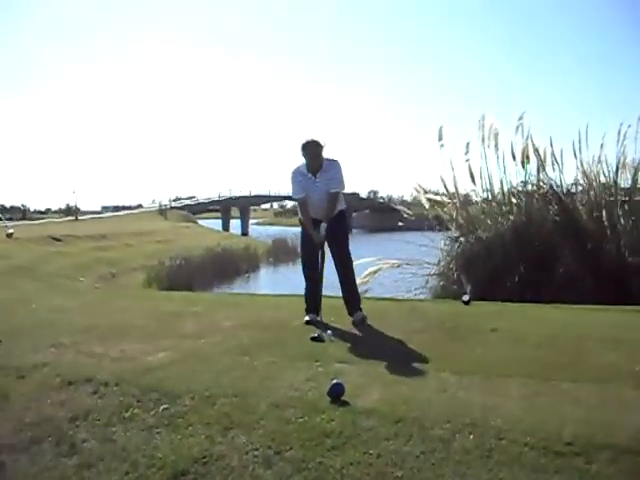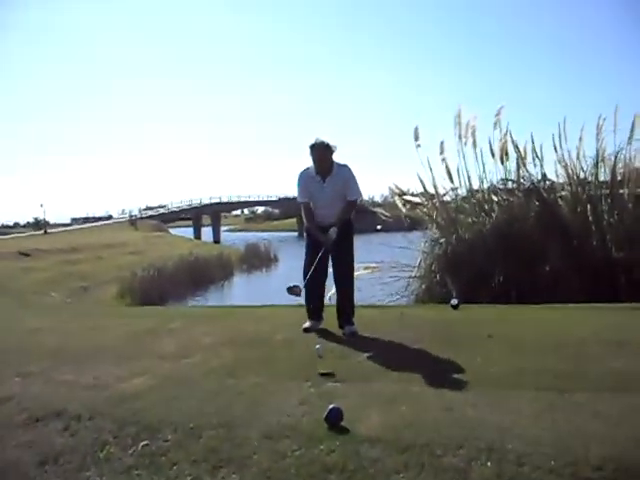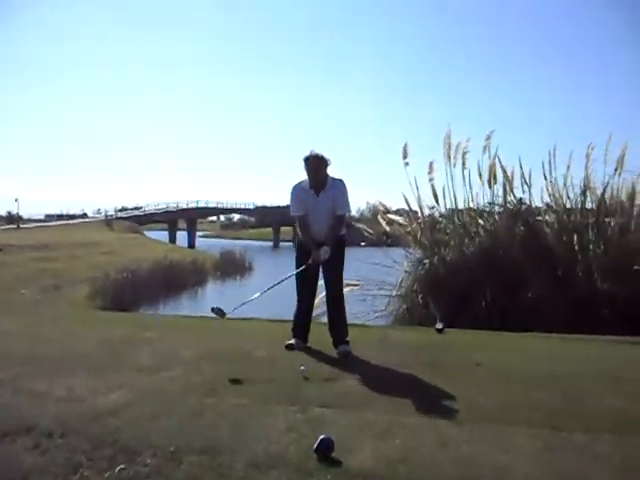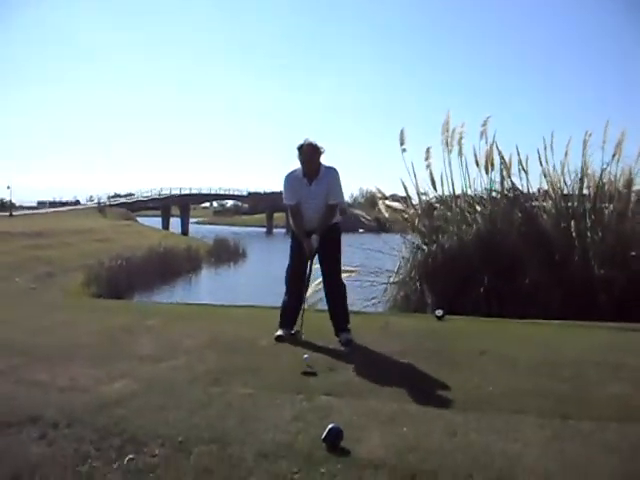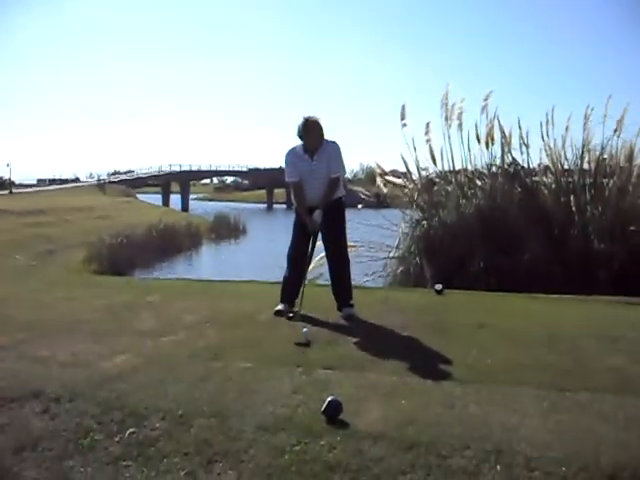
dt=0.7s
person 1, frame 1
left shoulder: (334, 166)
right shoulder: (297, 174)
left elbow: (334, 197)
right elbow: (302, 205)
left wrist: (324, 225)
right wrist: (313, 232)
left hip: (336, 218)
right hip: (310, 220)
left knee: (344, 263)
right knee: (309, 267)
left ankle: (355, 309)
right ankle: (312, 311)
person 1, frame 2
left shoulder: (345, 172)
right shoulder: (304, 176)
left elbow: (352, 202)
right elbow: (305, 208)
left wrist: (335, 227)
right wrist: (319, 234)
left hip: (342, 226)
right hip: (315, 228)
left knee: (344, 274)
right knee: (311, 271)
left ankle: (347, 322)
right ankle: (314, 317)
person 1, frame 3
left shoulder: (338, 186)
right shoulder: (298, 190)
left elbow: (339, 220)
right elbow: (301, 223)
left wrist: (326, 248)
right wrist: (313, 250)
left hip: (334, 242)
right hip: (307, 243)
left knee: (334, 290)
right knee: (304, 289)
left ankle: (341, 340)
right ankle: (299, 336)
person 1, frame 4
left shoulder: (331, 175)
right shoulder: (291, 179)
left elbow: (332, 208)
right elbow: (294, 212)
left wrist: (317, 237)
right wrist: (305, 240)
left hip: (328, 230)
right hip: (301, 232)
left knee: (333, 279)
right knee: (294, 278)
left ankle: (342, 329)
right ankle: (286, 326)
person 1, frame 5
left shoulder: (332, 148)
right shoulder: (292, 156)
left elbow: (335, 181)
right elbow: (296, 188)
left wrist: (320, 211)
right wrist: (307, 217)
left hip: (332, 205)
right hip: (305, 208)
left knee: (338, 255)
right knee: (296, 254)
left ankle: (345, 303)
right ankle: (287, 301)
